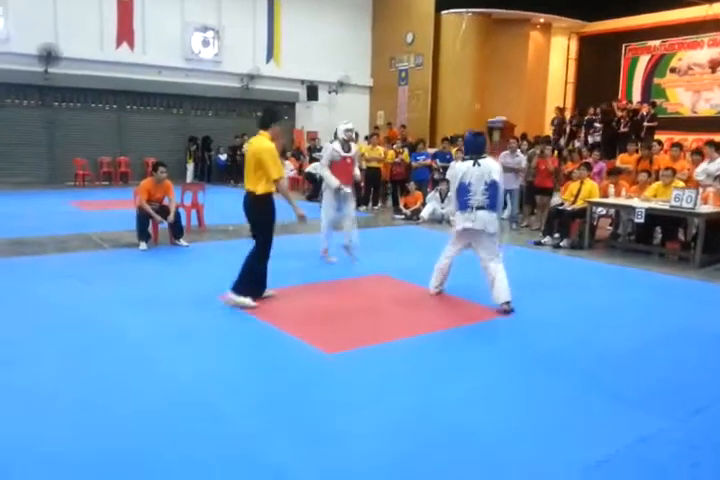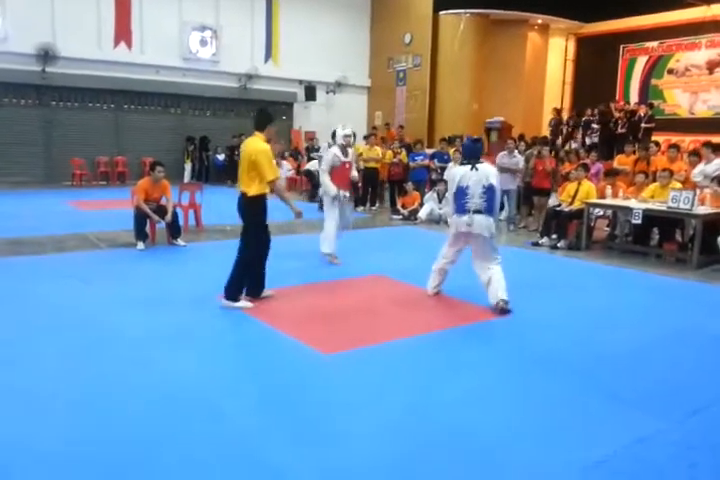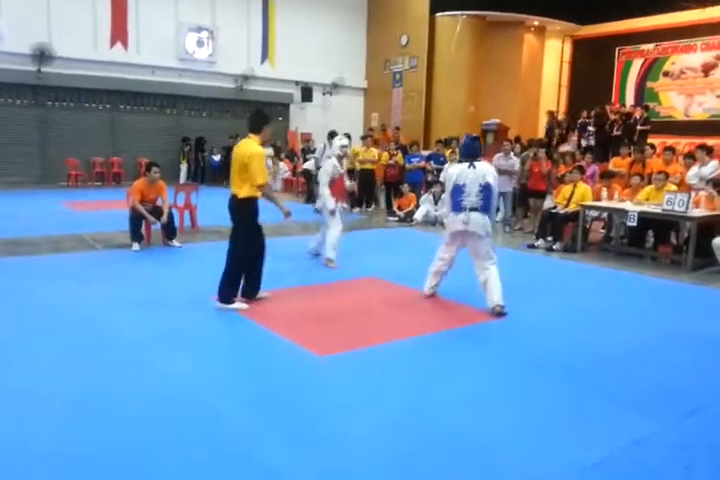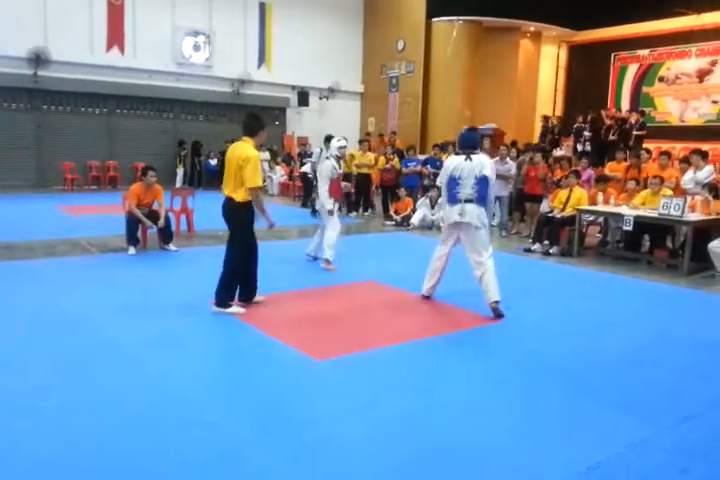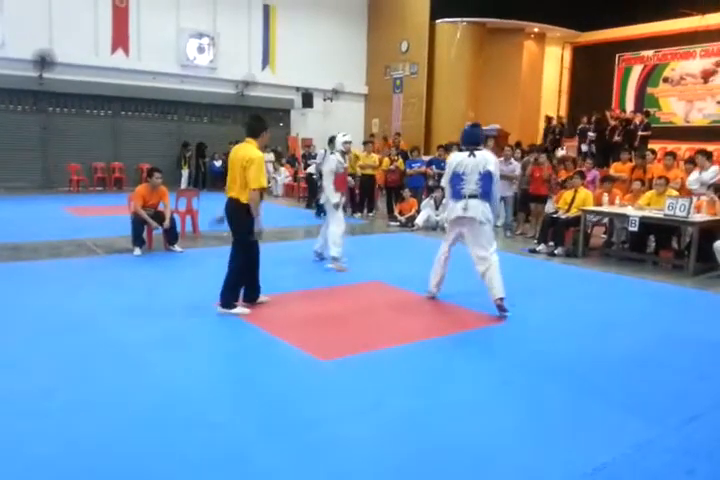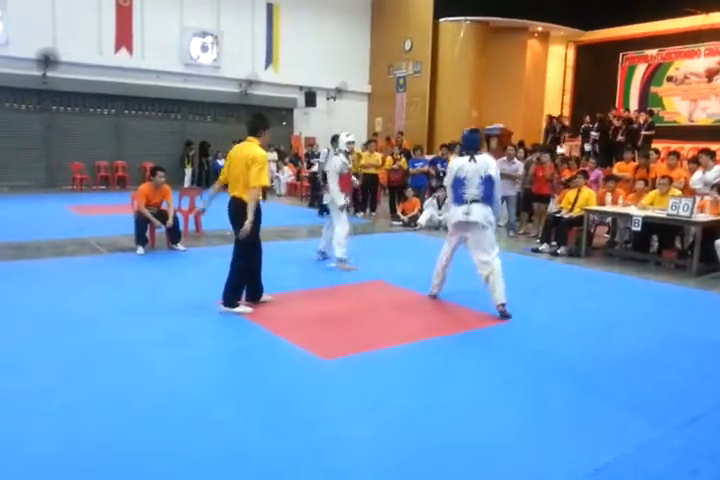
dt=0.1s
person 1, frame 1
left shoulder: (253, 142)
right shoulder: (268, 147)
right elbow: (278, 182)
right wrist: (296, 208)
left hip: (251, 198)
right hip: (261, 201)
left knee: (263, 244)
right knee: (262, 246)
left ankle: (256, 289)
right ankle: (238, 291)
person 1, frame 2
left shoulder: (248, 143)
right shoulder: (262, 148)
right elbow: (274, 182)
left wrist: (274, 154)
right wrist: (292, 206)
left hip: (246, 199)
right hip: (254, 202)
left knee: (259, 245)
right knee: (250, 248)
left ankle: (255, 289)
right ankle: (232, 295)
person 1, frame 3
left shoulder: (241, 145)
right shoulder: (256, 151)
right elbow: (263, 187)
left wrist: (269, 171)
right wrist: (282, 207)
left hip: (237, 201)
right hip: (246, 204)
left knee: (256, 246)
right knee: (239, 251)
left ankle: (251, 290)
right ankle: (225, 297)
person 1, frame 4
left shoulder: (234, 148)
right shoulder: (252, 154)
right elbow: (253, 191)
right wrist: (266, 216)
left hip: (230, 204)
right hip: (241, 208)
left knee: (248, 250)
right knee: (236, 255)
left ankle: (247, 294)
right ankle: (222, 302)
person 1, frame 5
left shoulder: (236, 150)
right shoulder: (256, 155)
right elbow: (254, 191)
left wrist: (226, 211)
right wrist: (257, 221)
left hip: (232, 204)
right hip: (244, 208)
left knee: (251, 252)
right knee: (241, 255)
left ankle: (252, 295)
right ankle: (227, 303)
person 1, frame 6
left shoulder: (236, 150)
right shoulder: (259, 155)
left elbow: (221, 180)
right elbow: (255, 189)
left wrist: (207, 204)
right wrist: (250, 219)
left hip: (235, 204)
right hip: (247, 208)
left knee: (253, 251)
right knee: (244, 254)
left ankle: (255, 294)
right ankle: (230, 302)
person 2, frame 1
left shoulder: (457, 167)
right shoulder: (494, 166)
left elbow: (454, 196)
right elbow: (499, 196)
right wrist: (495, 216)
left hip: (464, 219)
right hip: (486, 219)
left knee: (449, 255)
right knee: (494, 261)
left ankle: (435, 287)
right ankle: (504, 300)
person 2, frame 2
left shoulder: (454, 172)
right shoulder: (491, 171)
left elbow: (452, 200)
right elbow: (496, 201)
right wrist: (491, 220)
left hip: (460, 222)
right hip: (483, 223)
left knee: (446, 256)
right knee: (491, 264)
left ankle: (433, 288)
right ankle: (500, 300)
person 2, frame 3
left shoulder: (453, 170)
right shoulder: (489, 170)
left elbow: (449, 197)
right elbow: (493, 200)
right wrist: (489, 221)
left hip: (456, 220)
right hip: (479, 221)
left knee: (444, 256)
right knee: (488, 264)
left ankle: (430, 289)
right ankle: (496, 304)
person 2, frame 4
left shoulder: (450, 162)
right shoulder: (486, 162)
left elbow: (444, 190)
right elbow: (490, 194)
right wrist: (487, 215)
left hip: (453, 214)
right hip: (475, 214)
left knee: (441, 253)
right knee: (483, 259)
left ankle: (427, 291)
right ankle: (493, 300)
person 2, frame 5
left shoulder: (453, 158)
right shoulder: (489, 158)
left elbow: (447, 187)
right elbow: (494, 189)
right wrist: (492, 212)
left hip: (456, 209)
right hip: (479, 209)
left knee: (445, 250)
right knee: (486, 255)
left ankle: (433, 290)
right ankle: (498, 298)
person 2, frame 6
left shoulder: (454, 163)
right shoulder: (490, 162)
left elbow: (450, 191)
right elbow: (495, 193)
right wrist: (494, 216)
left hip: (458, 214)
right hip: (481, 213)
left knee: (447, 252)
right knee: (489, 259)
left ankle: (435, 290)
right ankle: (500, 303)
person 3, frame 1
left shoulder: (354, 149)
right shoulder: (332, 148)
right elbow: (323, 167)
left wrist: (356, 173)
right wrist: (334, 183)
left hip: (348, 187)
right hip: (333, 187)
left knee: (350, 217)
right knee: (328, 216)
left ankle: (349, 244)
right ankle: (325, 247)
person 3, frame 2
left shoulder: (350, 153)
right shoulder: (332, 153)
right elbow: (323, 173)
left wrist: (354, 175)
right wrist: (332, 191)
left hip: (345, 192)
right hip: (331, 193)
left knee: (345, 220)
right knee: (332, 220)
left ankle: (328, 246)
right ankle: (328, 252)
person 3, frame 3
left shoulder: (342, 162)
right shoulder: (330, 164)
right elbow: (323, 185)
left wrist: (348, 185)
right wrist: (330, 205)
left hip: (337, 201)
right hip: (329, 201)
left knee: (330, 227)
right knee: (335, 227)
left ankle: (315, 249)
right ankle: (329, 257)
person 3, frame 4
left shoulder: (338, 163)
right shoulder: (328, 164)
right elbow: (323, 187)
left wrist: (343, 186)
right wrist: (328, 205)
left hip: (333, 201)
right hip: (327, 201)
left knee: (326, 228)
right knee: (334, 227)
left ankle: (312, 252)
right ankle: (327, 259)
person 3, frame 5
left shoulder: (344, 158)
right shoulder: (333, 158)
right elbow: (327, 181)
left wrist: (348, 180)
right wrist: (334, 199)
left hip: (338, 196)
right hip: (332, 196)
left knee: (330, 223)
right knee: (338, 225)
left ankle: (319, 251)
right ankle: (335, 258)
person 3, frame 6
left shoulder: (347, 158)
right shoulder: (337, 160)
right elbow: (332, 182)
right wrist: (340, 201)
left hip: (341, 197)
right hip: (336, 198)
left knee: (332, 223)
right knee: (342, 226)
left ankle: (323, 250)
right ankle: (341, 259)
